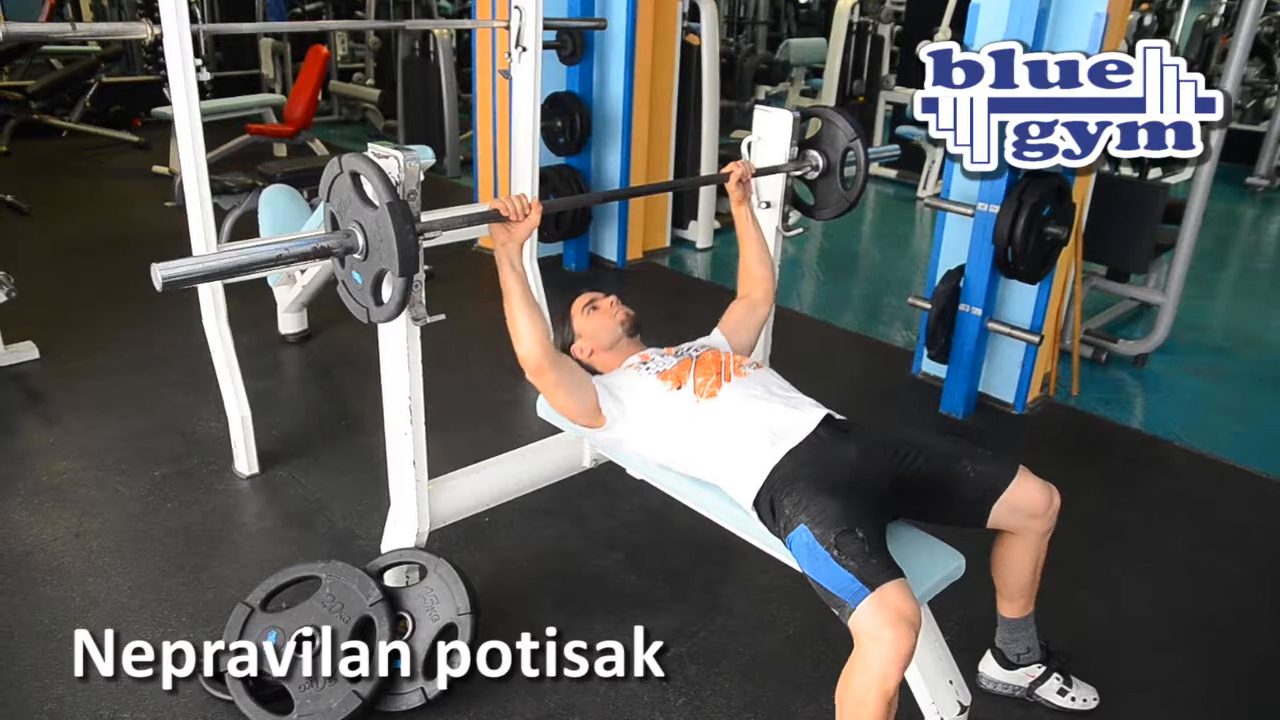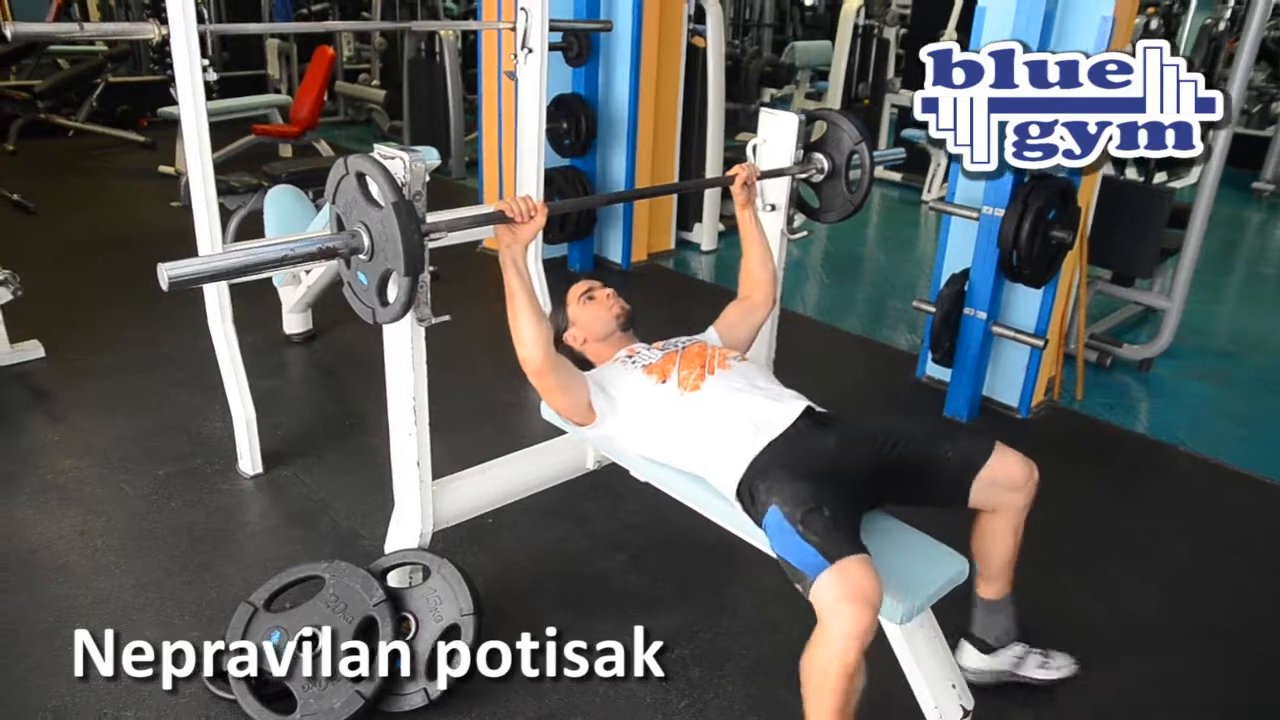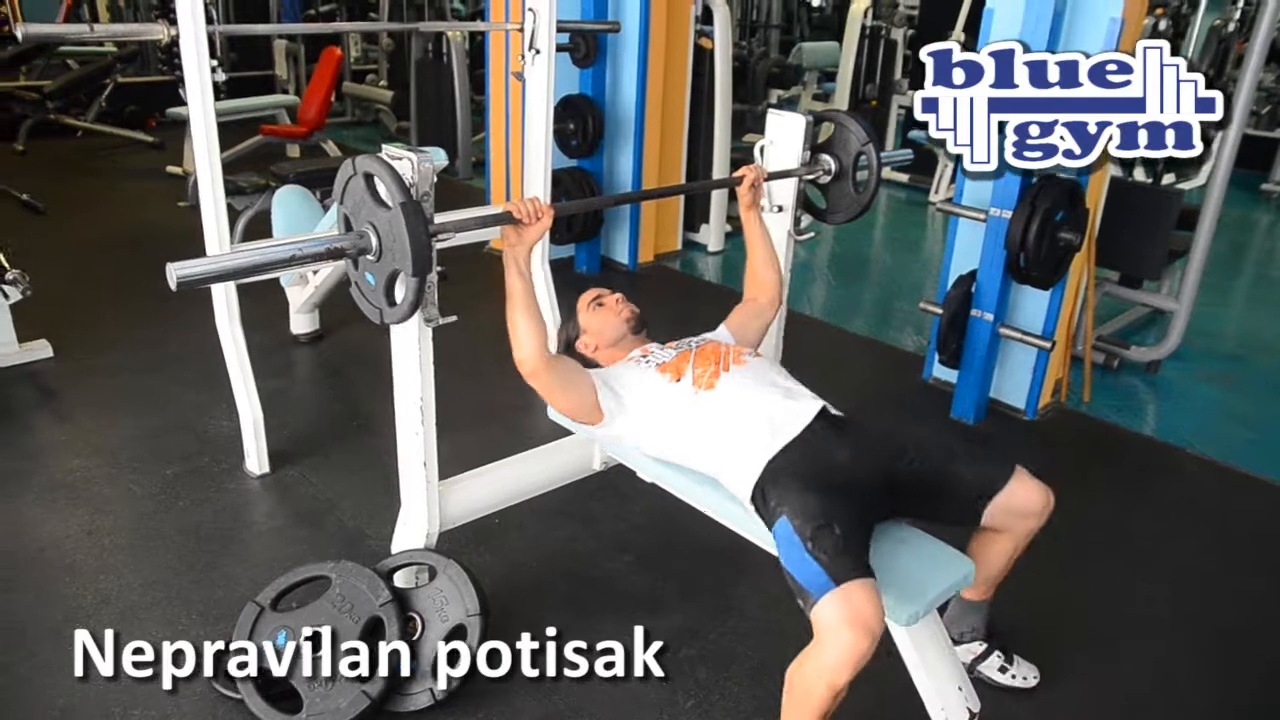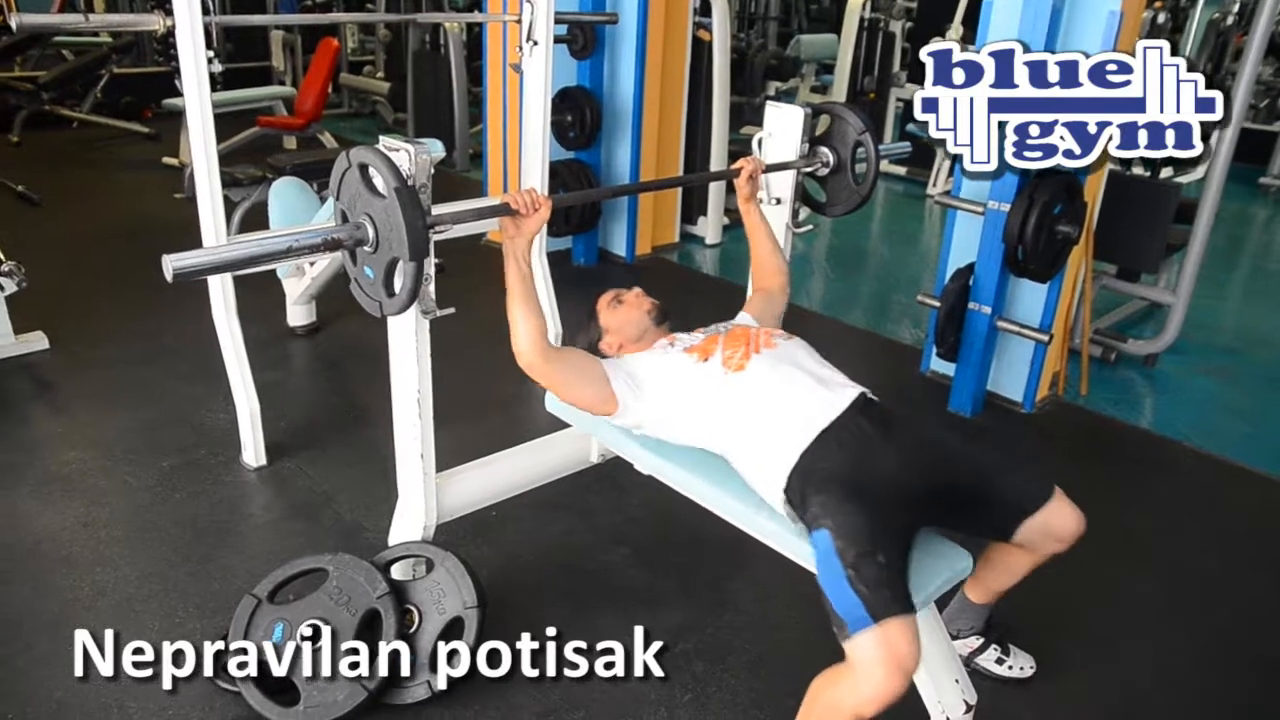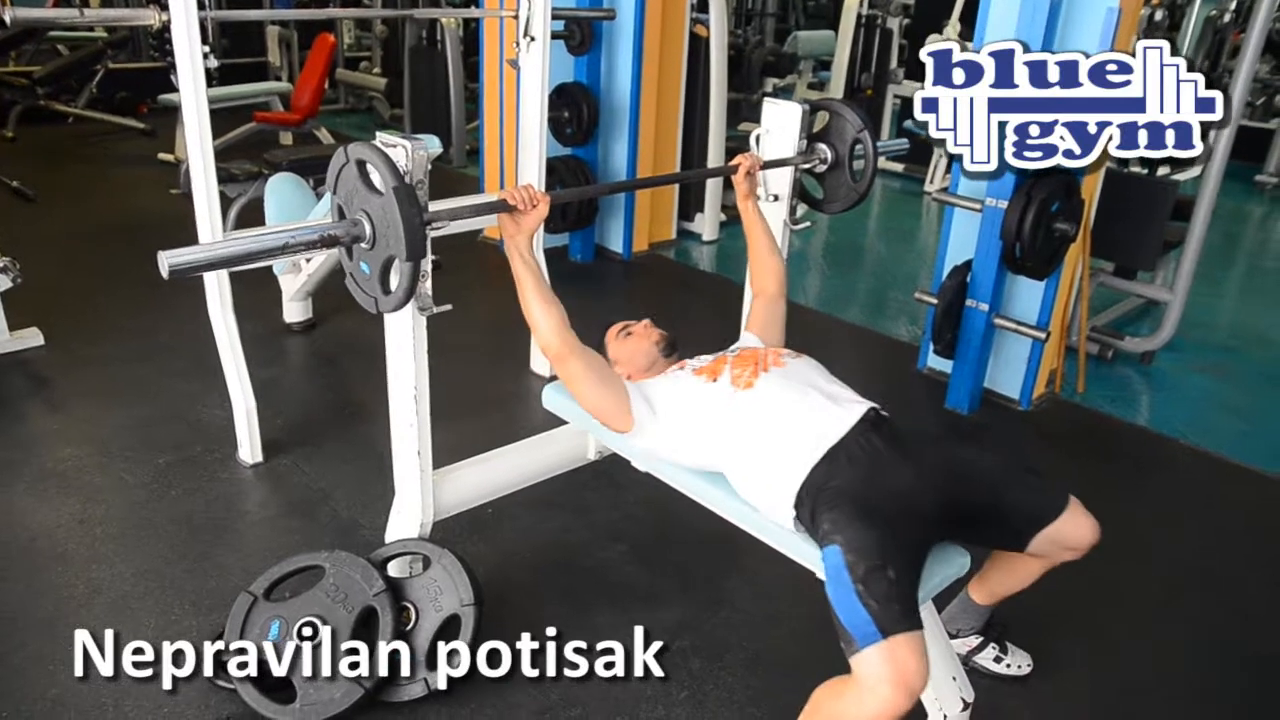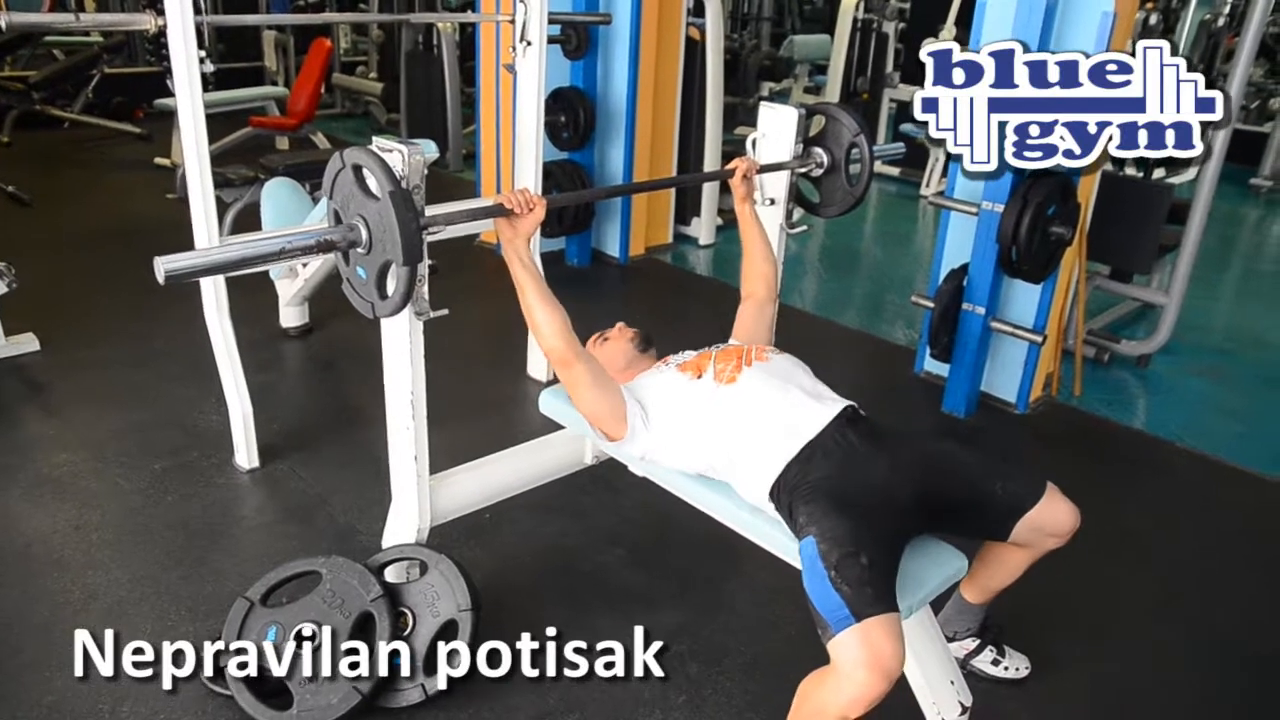
dt=0.3s
person 1, frame 1
left shoulder: (698, 350)
right shoulder: (607, 400)
left elbow: (758, 296)
right elbow: (539, 363)
left wrist: (740, 204)
right wrist: (508, 251)
left hip: (843, 438)
right hip: (791, 481)
left knee: (1037, 502)
right knee: (891, 628)
left ankle: (1015, 658)
person 1, frame 2
left shoulder: (695, 344)
right shoulder: (600, 397)
left elbow: (759, 296)
right elbow: (539, 363)
left wrist: (745, 207)
right wrist: (511, 251)
left hip: (825, 431)
right hip: (776, 471)
left knee: (1015, 477)
right knee: (853, 606)
left ankle: (989, 643)
person 1, frame 3
left shoulder: (705, 343)
right shoulder: (609, 392)
left elbow: (765, 296)
right elbow: (535, 363)
left wrist: (749, 208)
right wrist: (517, 251)
left hip: (844, 435)
right hip: (786, 474)
left knee: (1029, 501)
right knee: (851, 632)
left ankle: (962, 632)
person 1, frame 4
left shoulder: (727, 334)
right shoulder: (633, 383)
left elbow: (774, 286)
right elbow: (536, 357)
left wrist: (747, 200)
right wrist: (517, 245)
left hip: (882, 431)
right hip: (823, 470)
left knee: (1059, 524)
right knee: (883, 672)
left ankle: (961, 628)
person 1, frame 5
left shoulder: (738, 357)
right shoulder: (644, 405)
left elbow: (770, 289)
right elbow: (561, 347)
left wrist: (746, 200)
right wrist: (519, 242)
left hip: (890, 446)
right hip: (834, 485)
left knee: (1076, 533)
left ankle: (961, 625)
person 1, frame 6
left shoulder: (717, 358)
right shoulder: (632, 410)
left elbow: (761, 291)
right elbow: (563, 353)
left wrist: (743, 202)
right wrist: (515, 245)
left hip: (871, 442)
right hip: (813, 480)
left knee: (1055, 520)
right knee: (869, 669)
left ankle: (958, 628)
